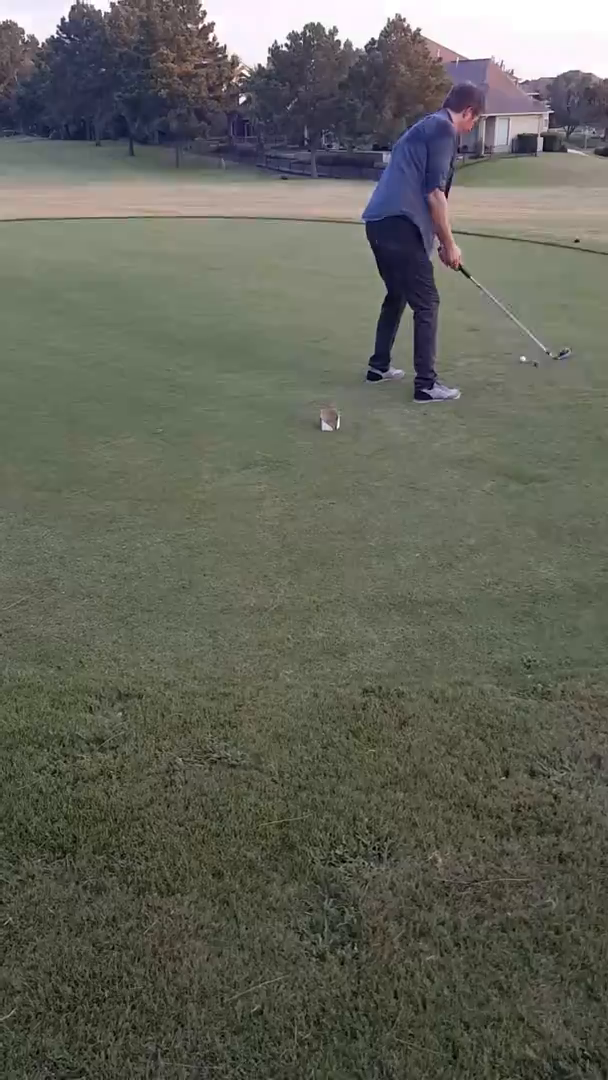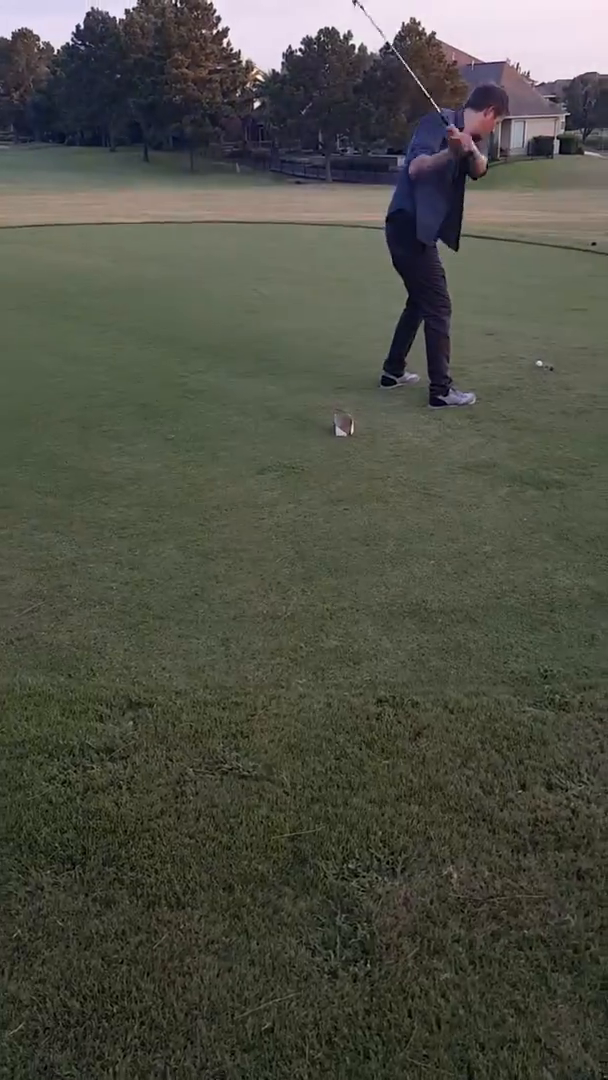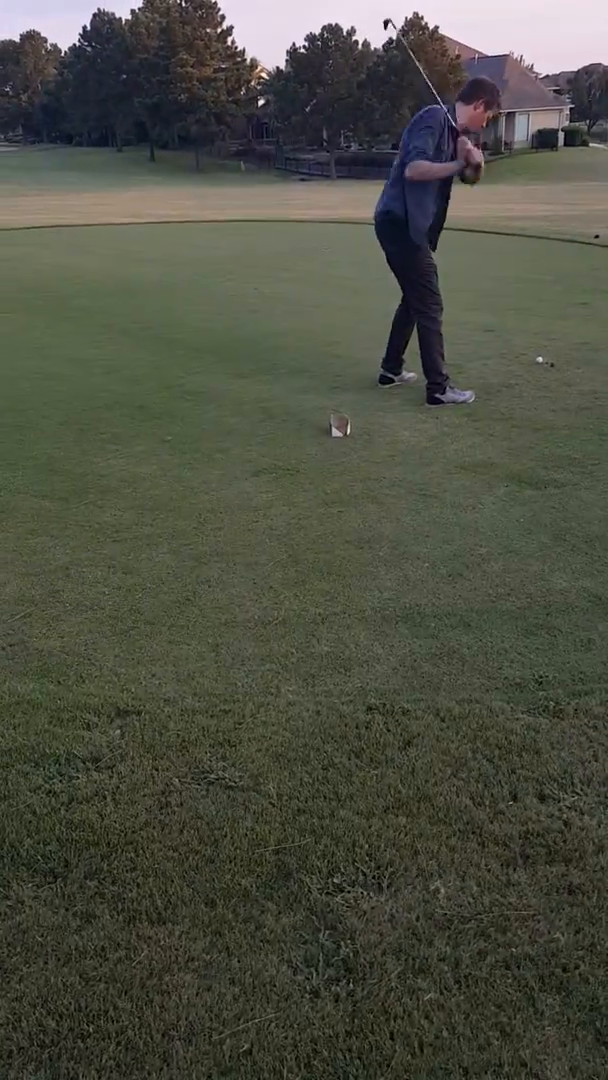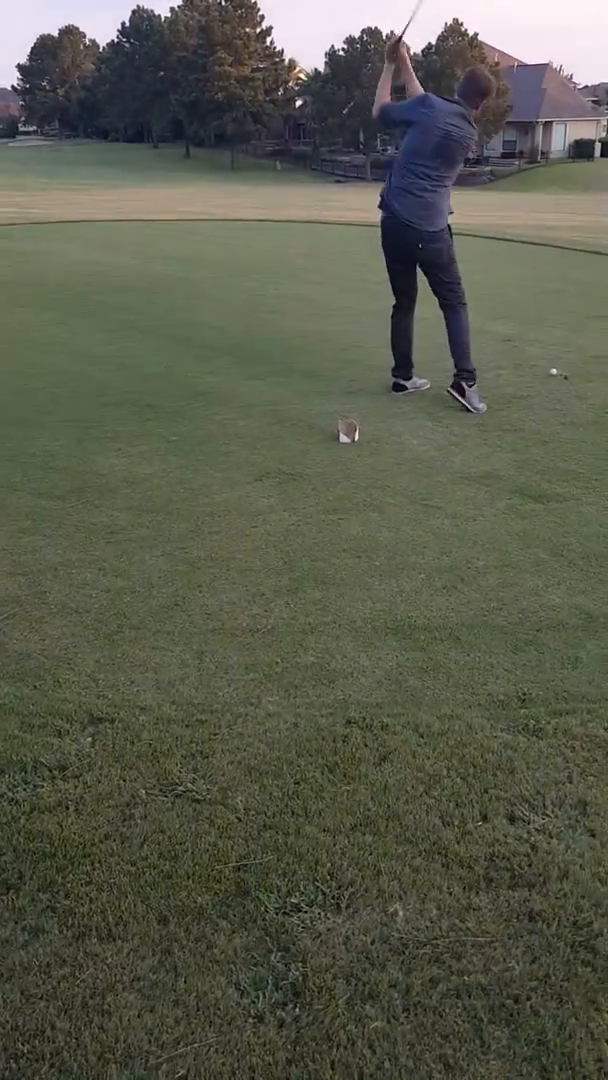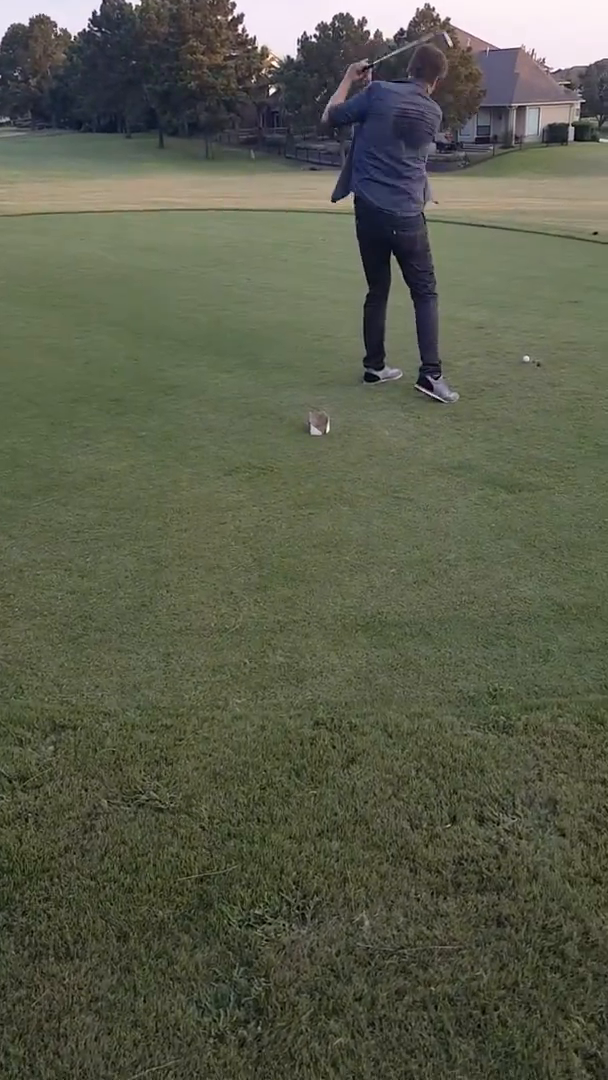
dt=0.5s
person 1, frame 1
left shoulder: (425, 128)
right shoulder: (444, 129)
right elbow: (434, 192)
left wrist: (440, 239)
right wrist: (449, 243)
left hip: (378, 222)
right hip: (399, 225)
left knee: (396, 295)
right knee: (426, 302)
left ankle: (379, 366)
right ankle: (426, 384)
person 1, frame 2
left shoulder: (473, 139)
right shoulder: (438, 120)
left elbow: (479, 168)
right elbow: (415, 168)
left wrist: (467, 146)
right wrist: (448, 151)
left hip: (421, 229)
right hip: (410, 226)
left knee: (420, 301)
right knee: (438, 307)
left ankle: (393, 370)
right ankle: (441, 389)
person 1, frame 3
left shoulder: (454, 131)
right shoulder: (434, 117)
right elbow: (412, 170)
left wrist: (472, 159)
right wrist: (456, 165)
left hip: (407, 224)
right hip: (401, 224)
left knee: (414, 299)
right knee: (429, 305)
left ankle: (391, 369)
right ankle: (438, 388)
person 1, frame 4
left shoulder: (429, 106)
right shoulder: (470, 133)
left elbow: (381, 112)
left wrist: (393, 65)
right wrist: (406, 68)
left hip: (395, 223)
right hip: (432, 229)
left knee: (403, 302)
right knee: (454, 304)
left ankle: (403, 375)
right ankle: (465, 378)
person 1, frame 5
left shoulder: (379, 93)
right shoulder: (433, 112)
left elbow: (329, 117)
left wrist: (350, 79)
left hip: (370, 211)
right hip: (408, 216)
left knee: (377, 291)
right knee: (425, 293)
left ankle: (374, 366)
right ankle: (430, 372)
